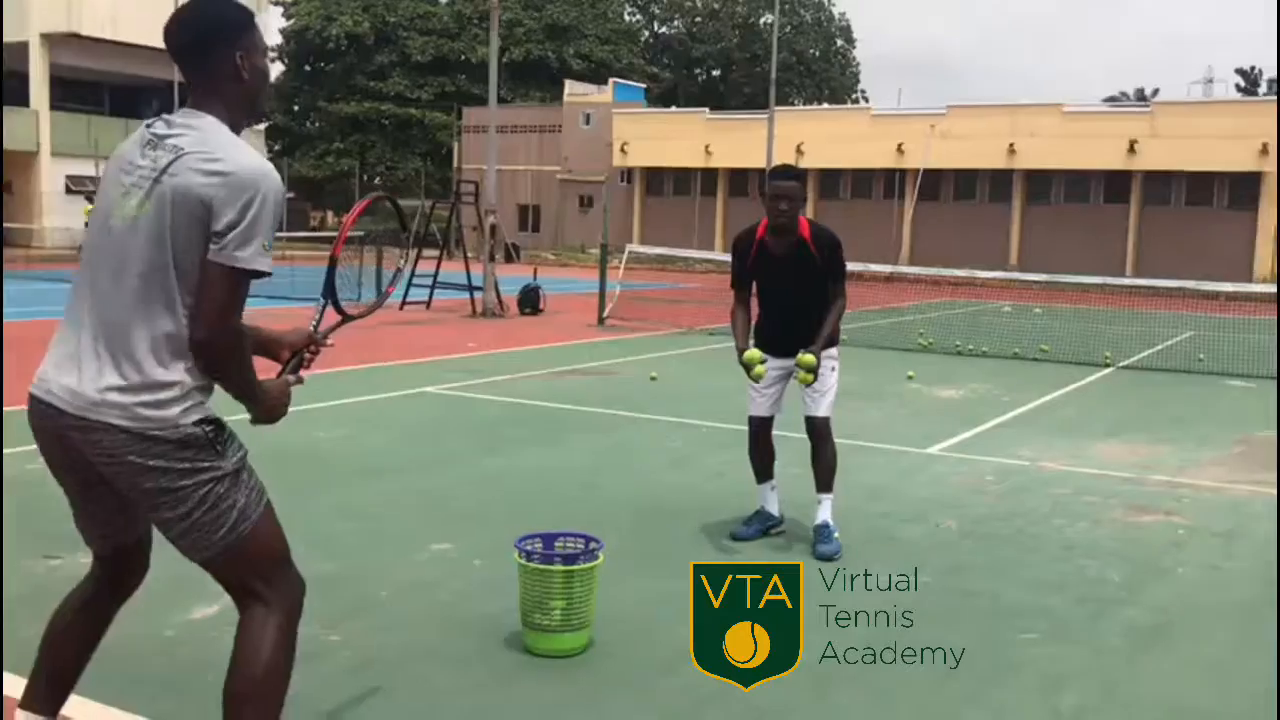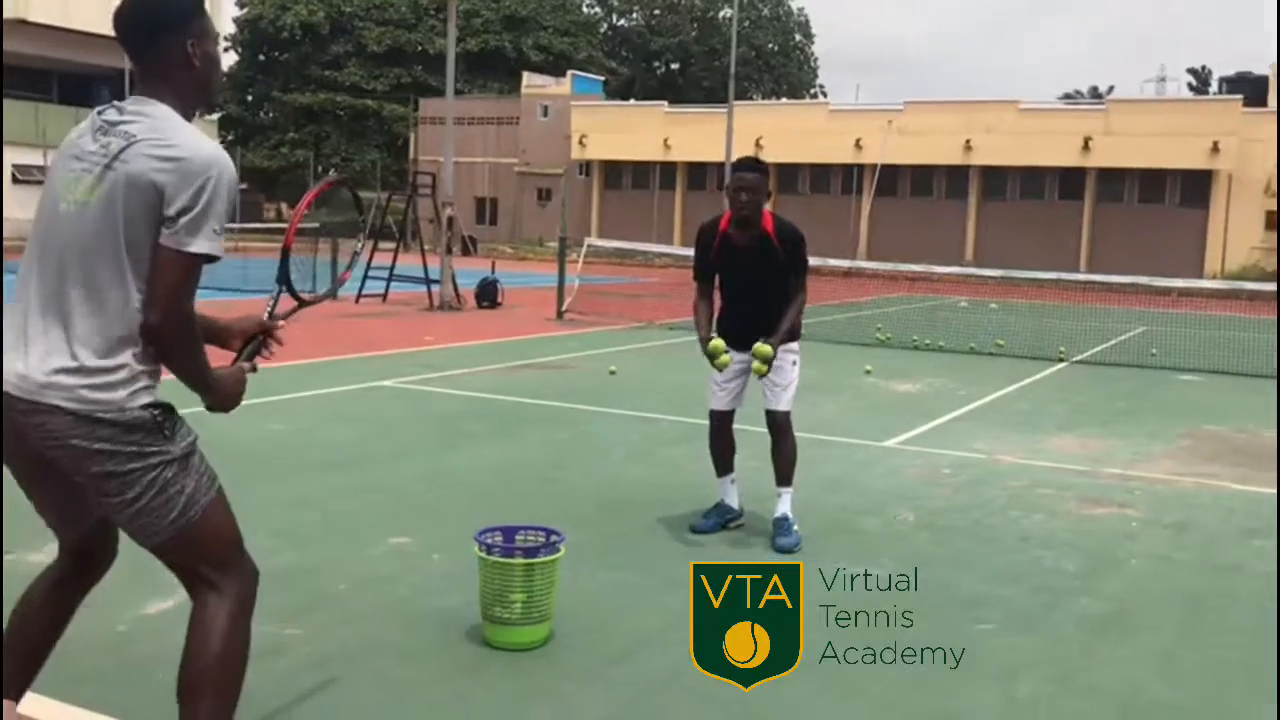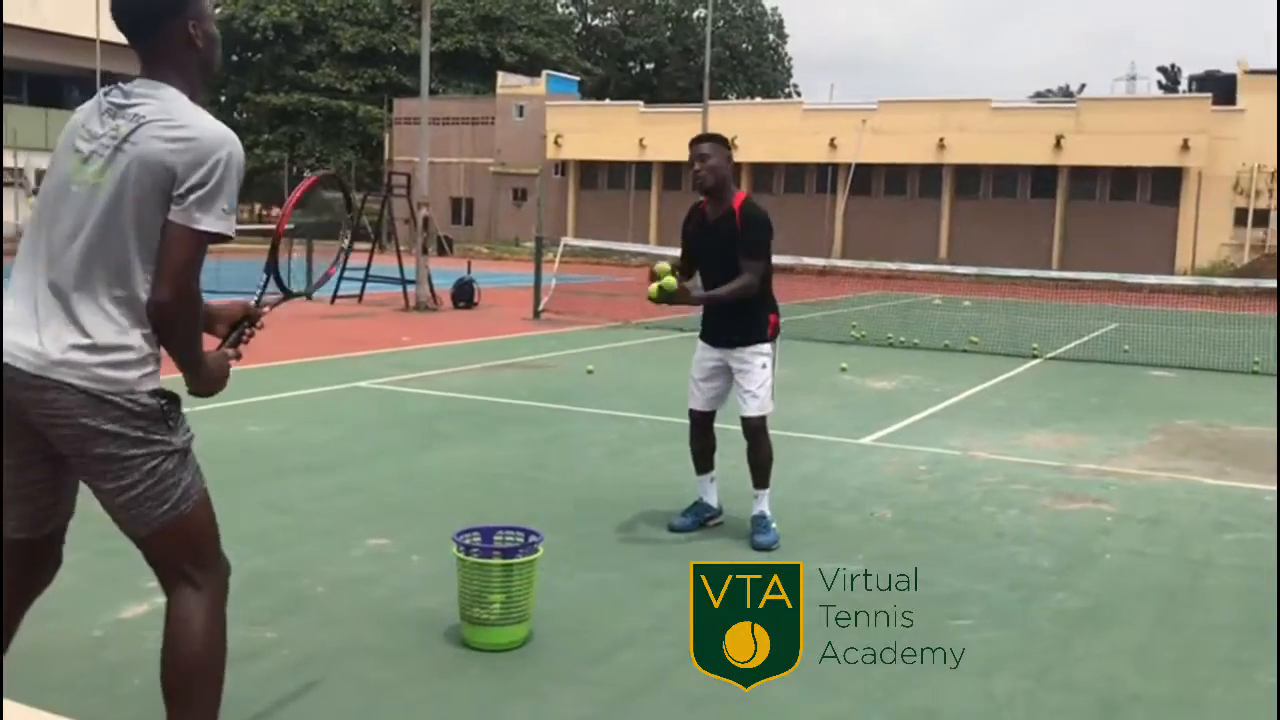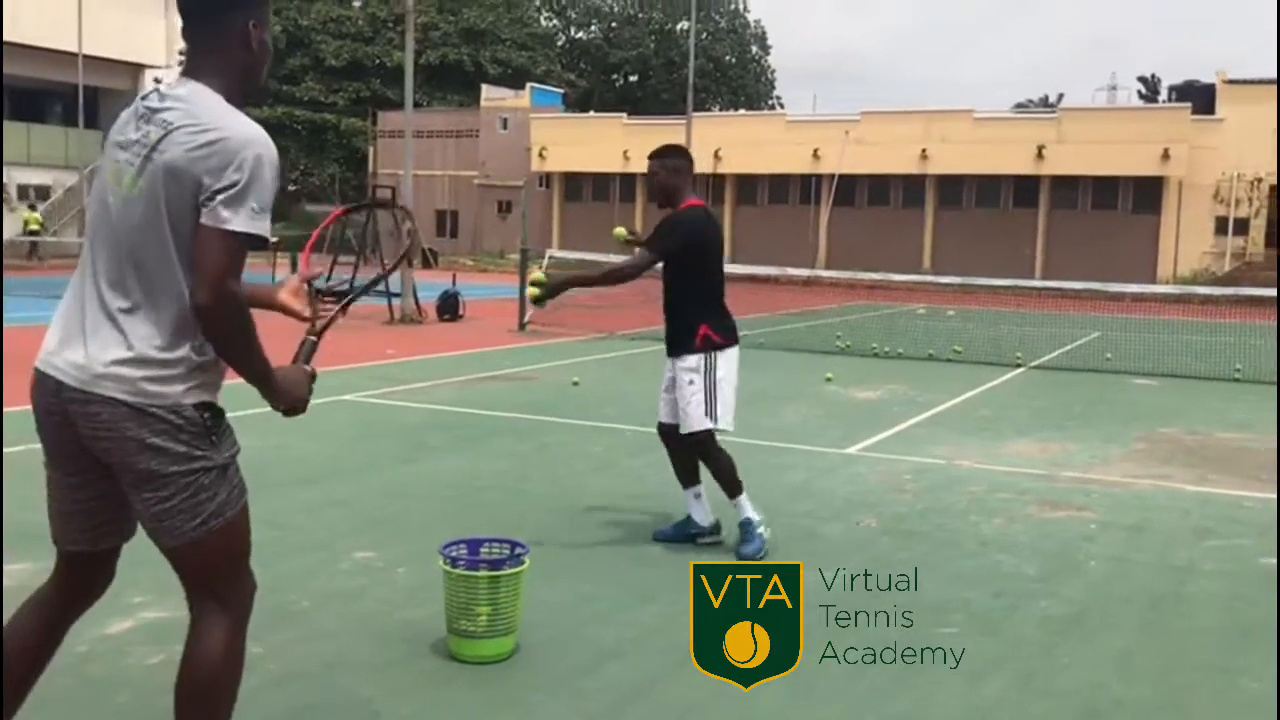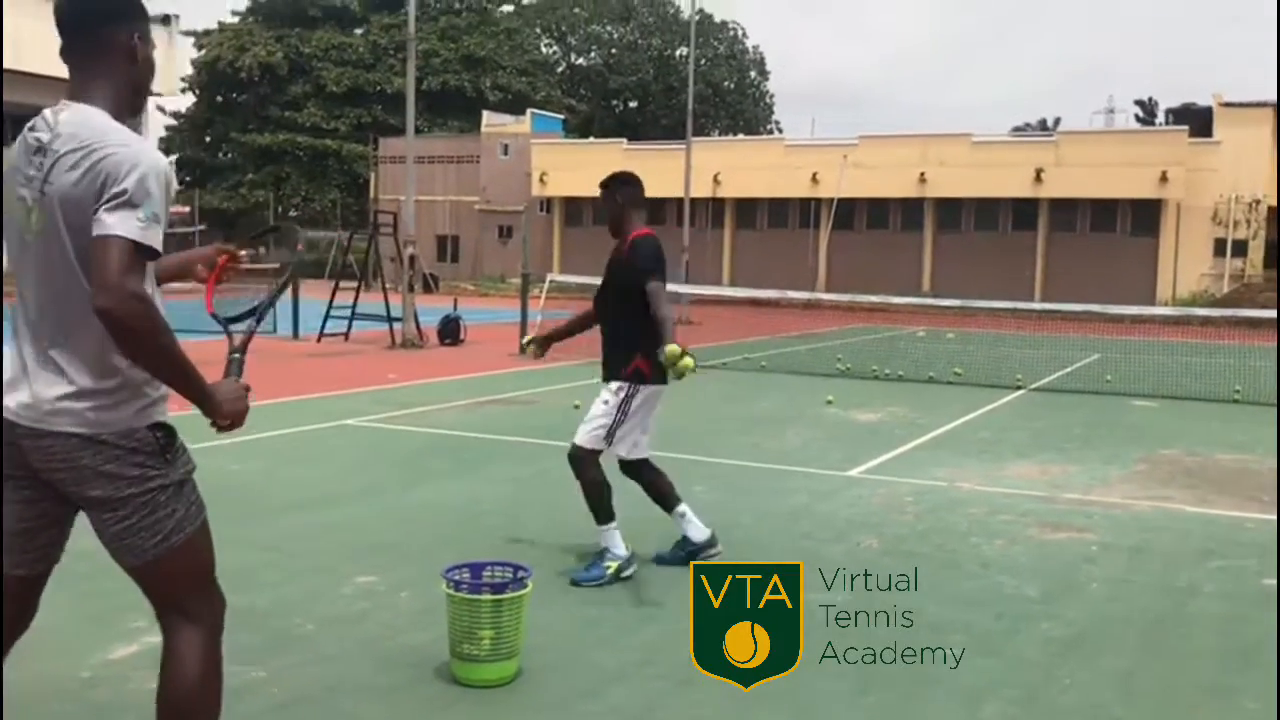
dt=0.5s
person 1, frame 1
left shoulder: (139, 147)
right shoulder: (247, 174)
right elbow: (210, 332)
left wrist: (268, 341)
right wrist: (258, 396)
left hip: (58, 401)
right hip: (149, 422)
left knee: (117, 567)
right knee: (274, 593)
person 1, frame 2
left shoulder: (88, 133)
right shoulder: (198, 160)
right elbow: (159, 317)
left wrist: (219, 329)
right wrist: (210, 384)
right hip: (102, 408)
left knee: (85, 554)
right knee: (227, 579)
person 1, frame 3
left shoulder: (92, 115)
right shoulder: (208, 142)
right elbow: (168, 293)
left wrist: (206, 316)
right wrist: (199, 368)
right hip: (102, 386)
right knee: (198, 578)
person 1, frame 4
left shoulder: (138, 116)
right shoulder: (240, 142)
right elbow: (209, 296)
left wrist: (270, 297)
right wrist: (273, 382)
left hip: (64, 381)
right hip: (150, 403)
left knee: (77, 578)
right knee: (224, 598)
person 1, frame 5
right shoulder: (130, 157)
right elbow: (116, 302)
left wrist: (175, 267)
right wrist: (207, 394)
right hip: (106, 429)
right knee: (195, 614)
person 2, frame 1
left shoulder: (824, 241)
right shoulder: (746, 243)
left elbow: (838, 298)
right elbow: (741, 301)
left wrist: (819, 345)
right wrist: (742, 346)
left hip: (817, 345)
right hip: (769, 347)
left knee: (818, 426)
right knee: (758, 424)
left ankle: (824, 519)
right ankle: (769, 510)
person 2, frame 2
left shoulder: (787, 236)
right shoulder: (710, 235)
left elbow: (799, 294)
right elbow: (704, 293)
left wrist: (777, 340)
right wrist: (705, 337)
left hip: (778, 340)
right hip: (731, 340)
left knee: (779, 420)
right knee: (719, 417)
left ankle: (784, 512)
right ankle: (729, 503)
person 2, frame 3
left shoulder: (752, 216)
right shoulder: (695, 217)
left elbow: (751, 280)
right elbow: (686, 268)
left wrist: (701, 298)
right wrist: (669, 280)
left hip: (753, 337)
right hip: (712, 337)
left knee: (754, 423)
right knee: (700, 418)
left ankle: (762, 512)
right ankle: (707, 502)
person 2, frame 4
left shoulder: (682, 221)
right shoulder: (698, 219)
left elbow: (631, 269)
left wrist: (567, 281)
right wrist: (645, 245)
left hip: (705, 346)
right hip: (688, 345)
left knee: (699, 438)
right knee: (670, 431)
left ankle: (751, 520)
right ankle: (702, 519)
person 2, frame 5
left shoulder: (642, 249)
right shoulder: (627, 250)
left elbow: (658, 298)
right elbow: (599, 310)
left wrist: (668, 340)
right wrist: (550, 336)
left hip: (635, 374)
right hip: (633, 374)
left knee: (582, 455)
right knee: (633, 461)
left ankle: (616, 553)
right ankle: (697, 535)
